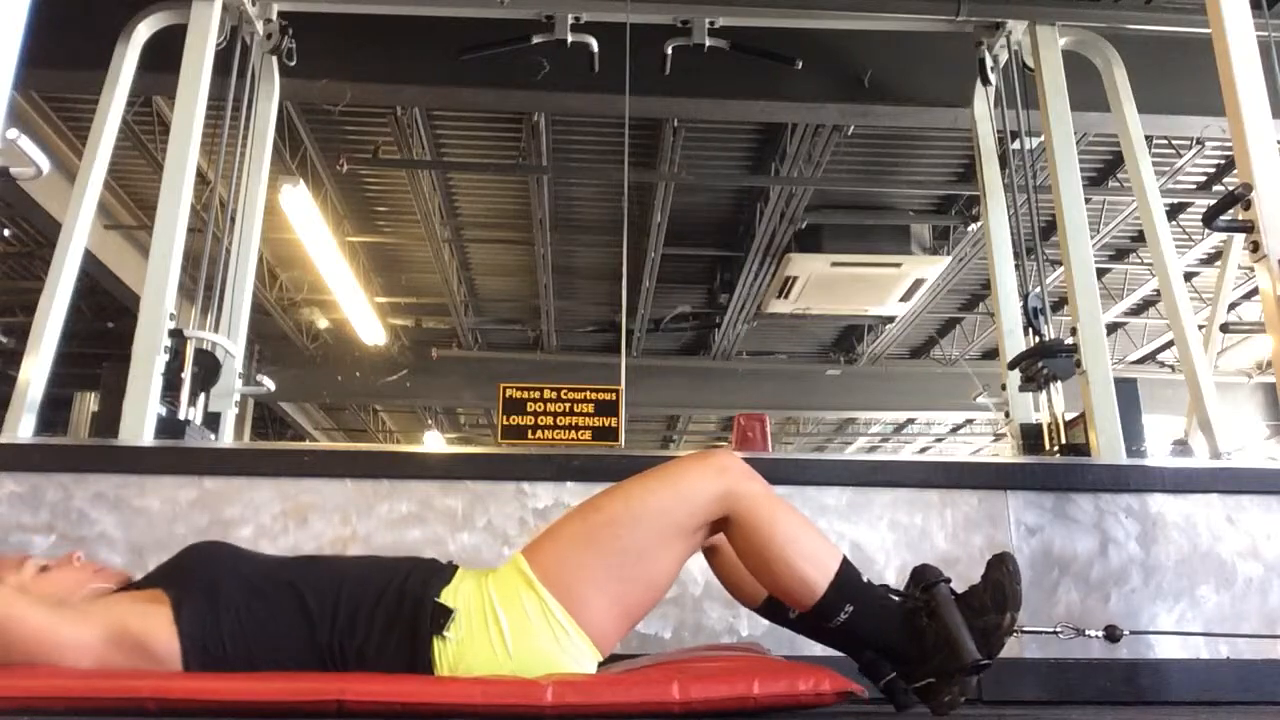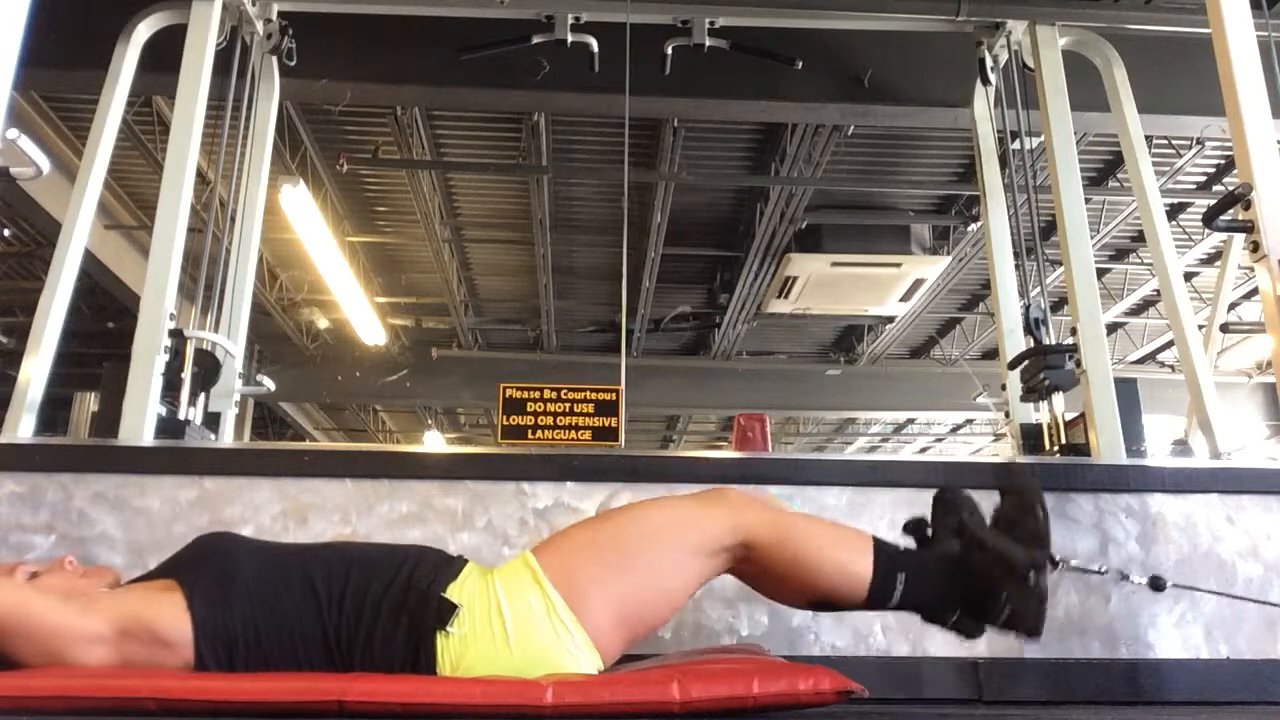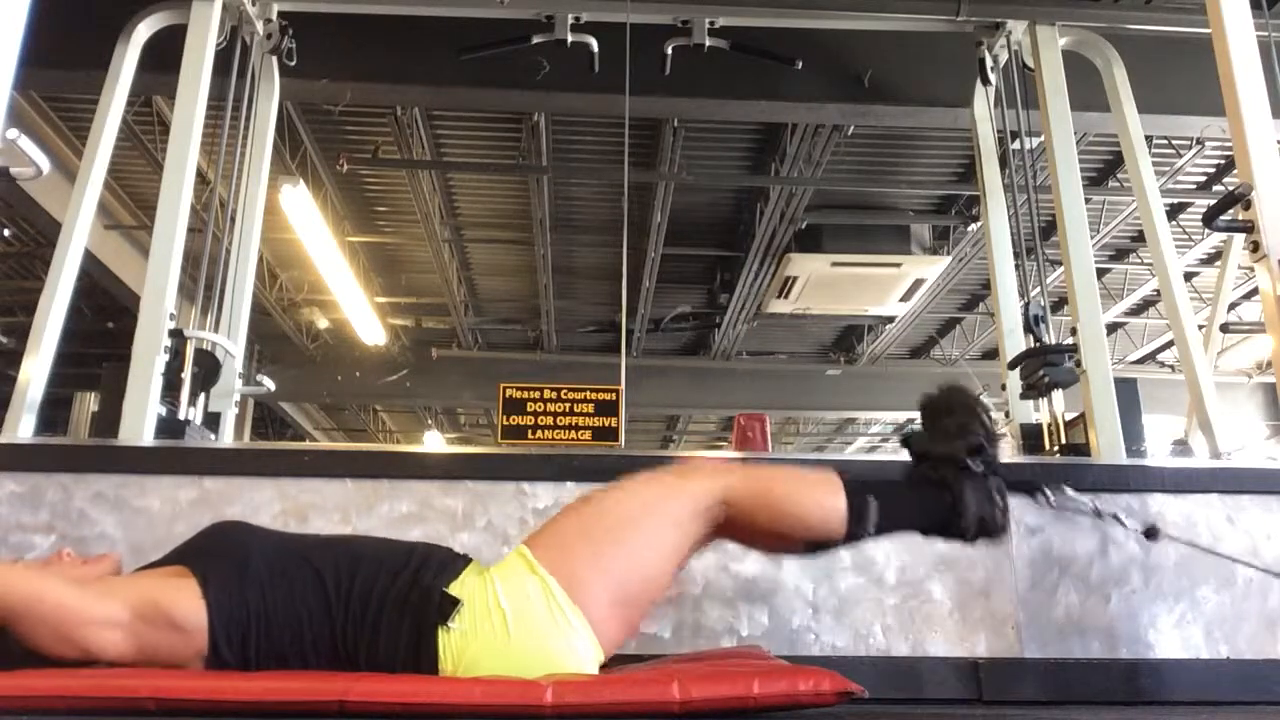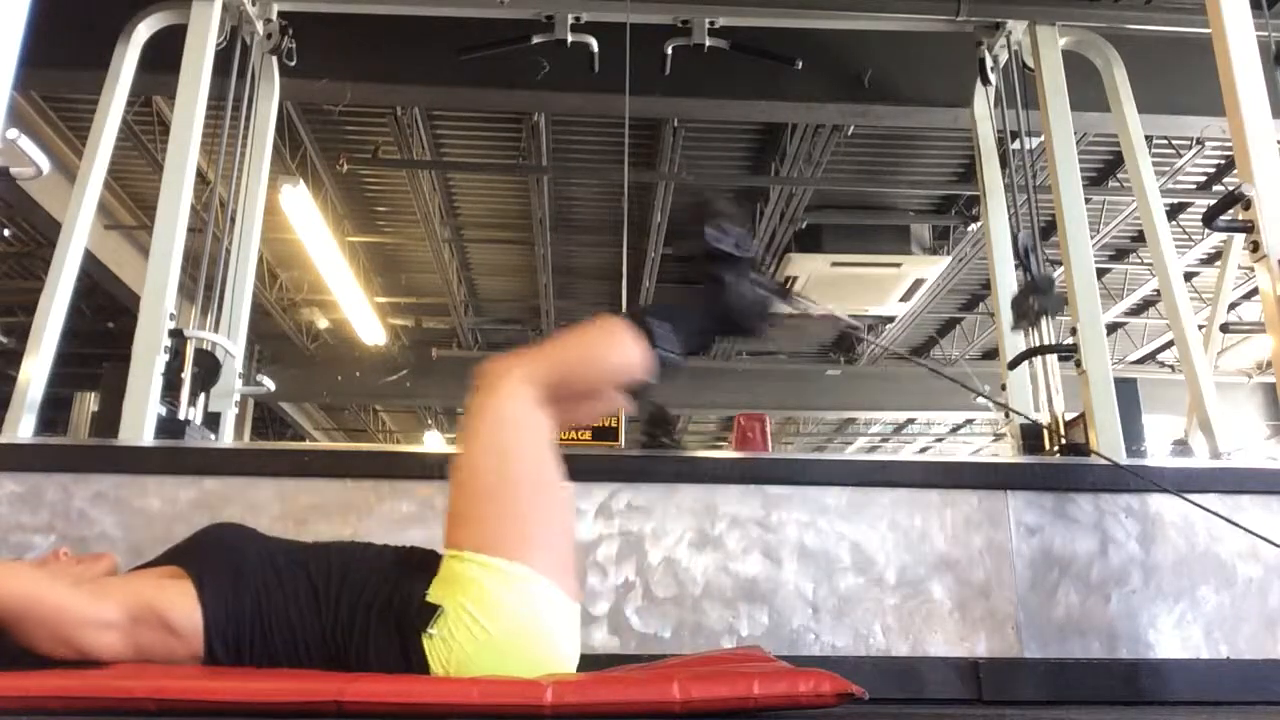
dt=0.4s
person 1, frame 1
left shoulder: (146, 609)
right shoulder: (124, 632)
left hip: (464, 616)
left knee: (712, 522)
right knee: (721, 478)
right ankle: (906, 638)
person 1, frame 2
left shoulder: (148, 604)
right shoulder: (132, 626)
left hip: (471, 614)
right hip: (483, 637)
left knee: (726, 525)
right knee: (733, 515)
left ankle: (955, 579)
right ankle: (969, 584)
person 1, frame 3
left shoulder: (152, 604)
right shoulder: (137, 615)
left hip: (471, 622)
right hip: (493, 638)
left knee: (695, 494)
right knee: (704, 484)
left ankle: (931, 490)
right ankle: (934, 496)
person 1, frame 4
left shoulder: (141, 605)
right shoulder: (146, 613)
right hip: (510, 640)
left knee: (522, 401)
right knee: (510, 385)
left ankle: (684, 324)
right ankle: (704, 308)
